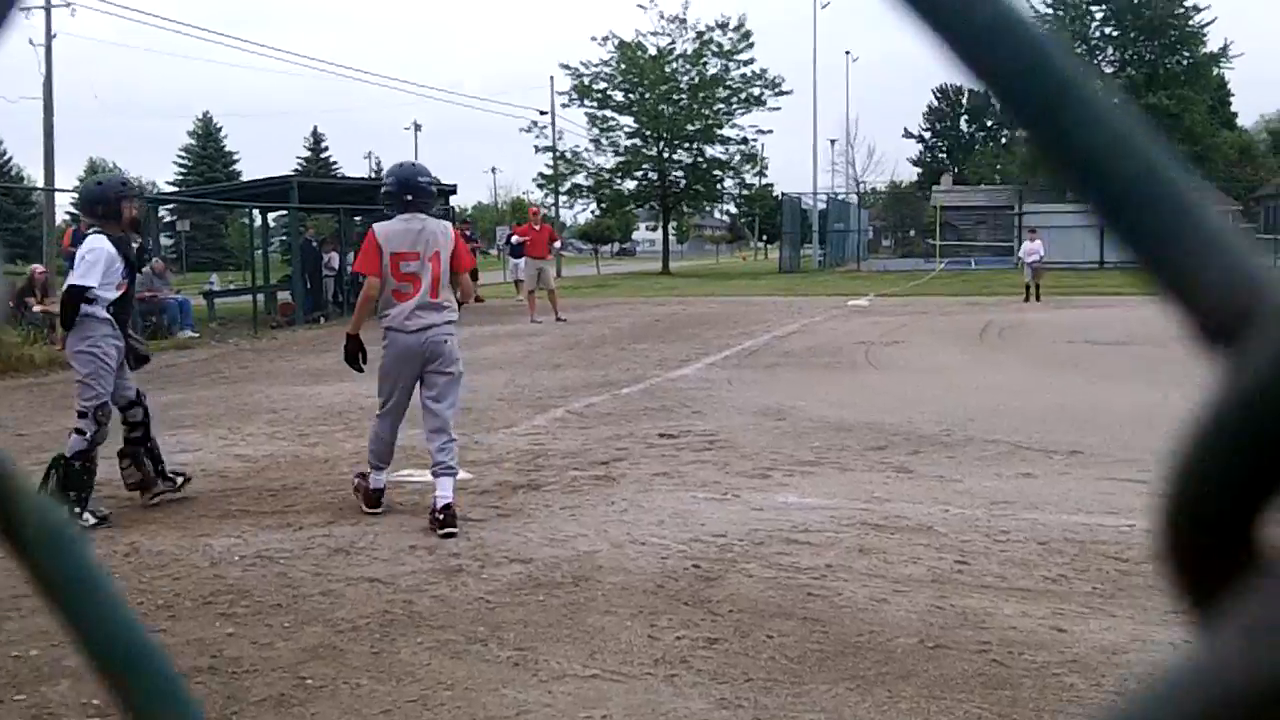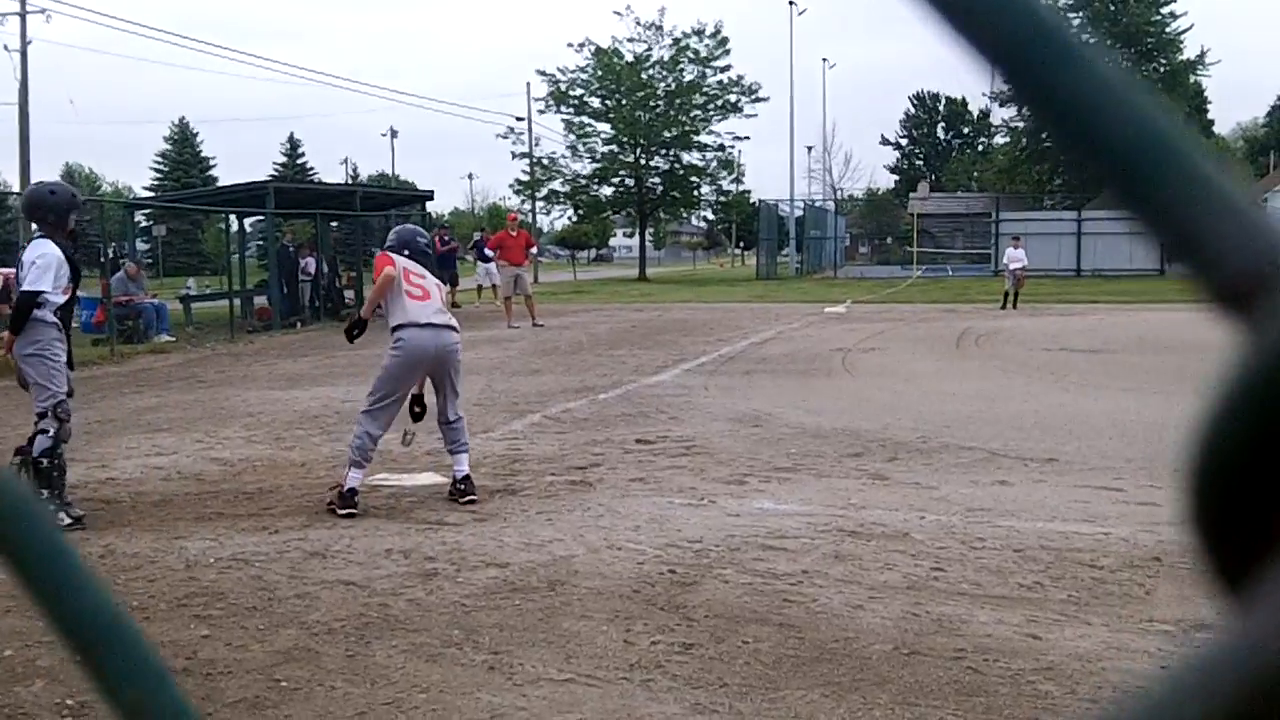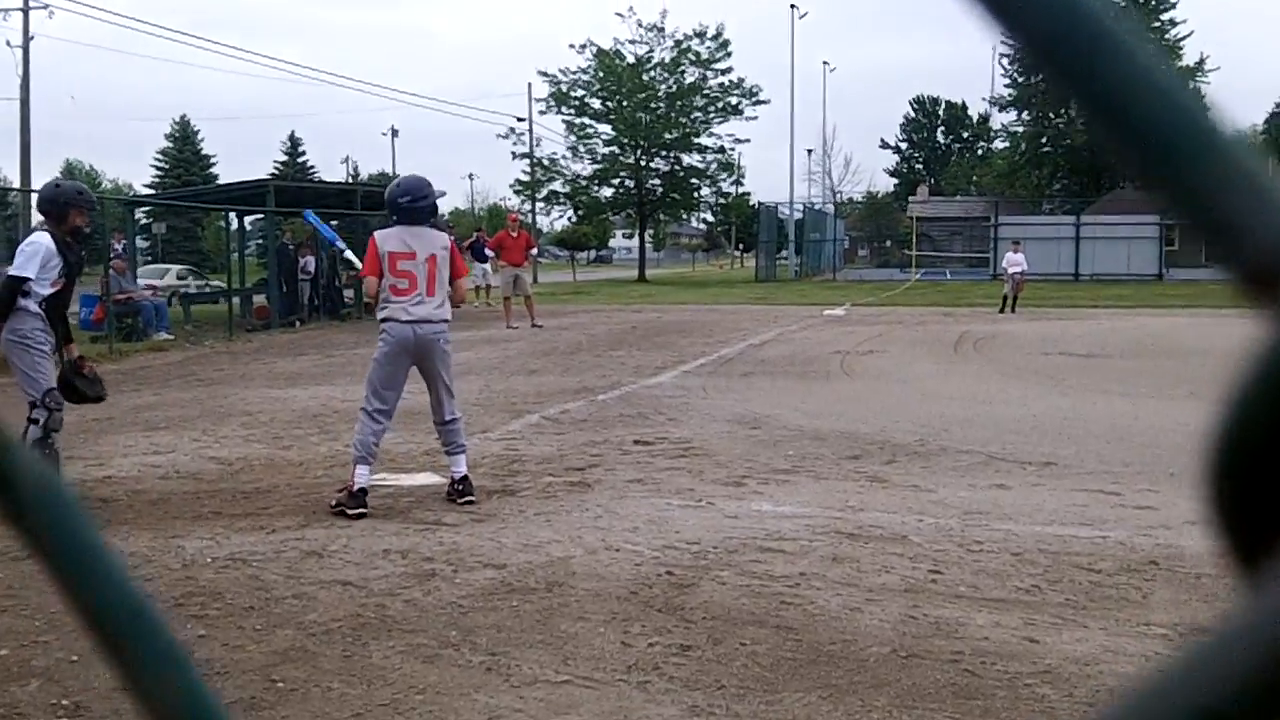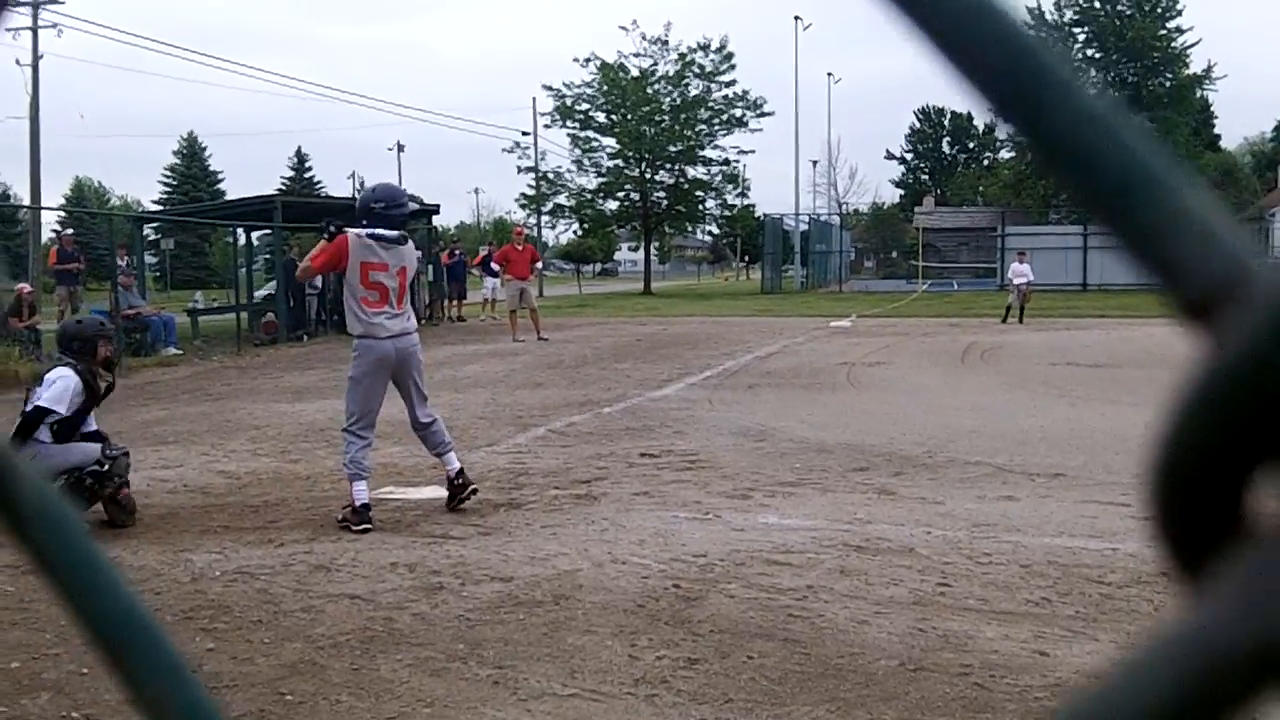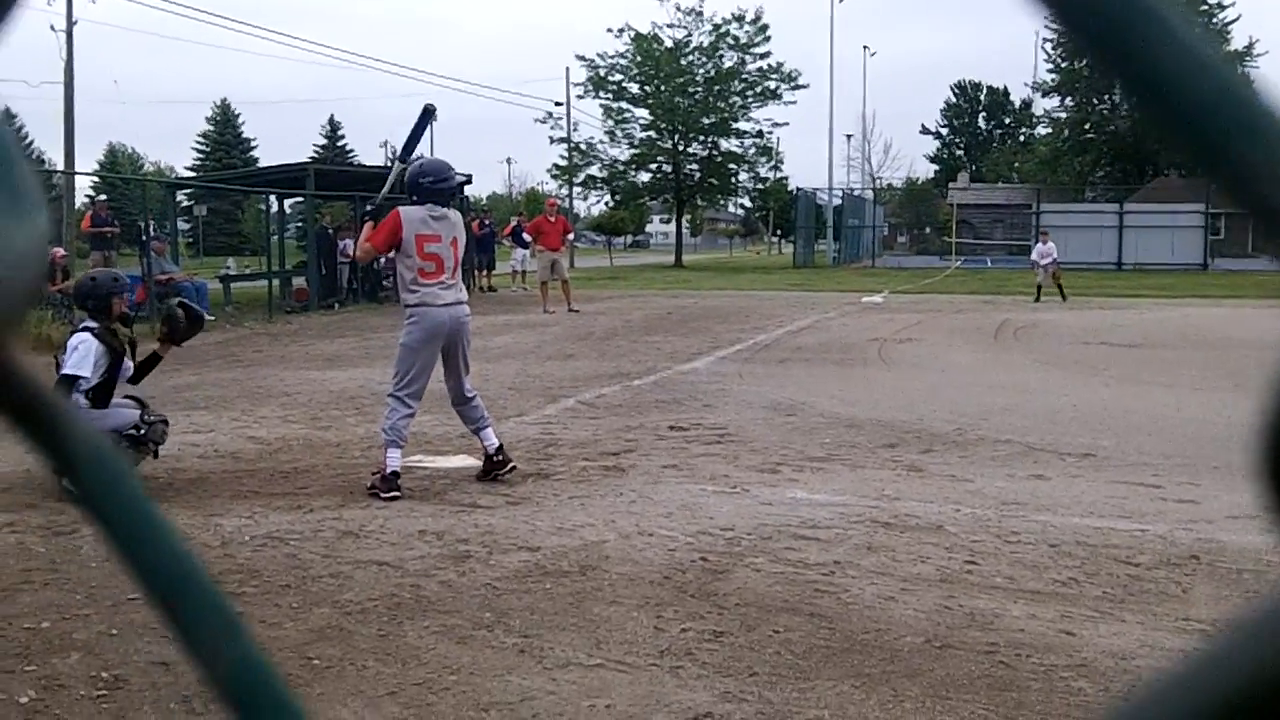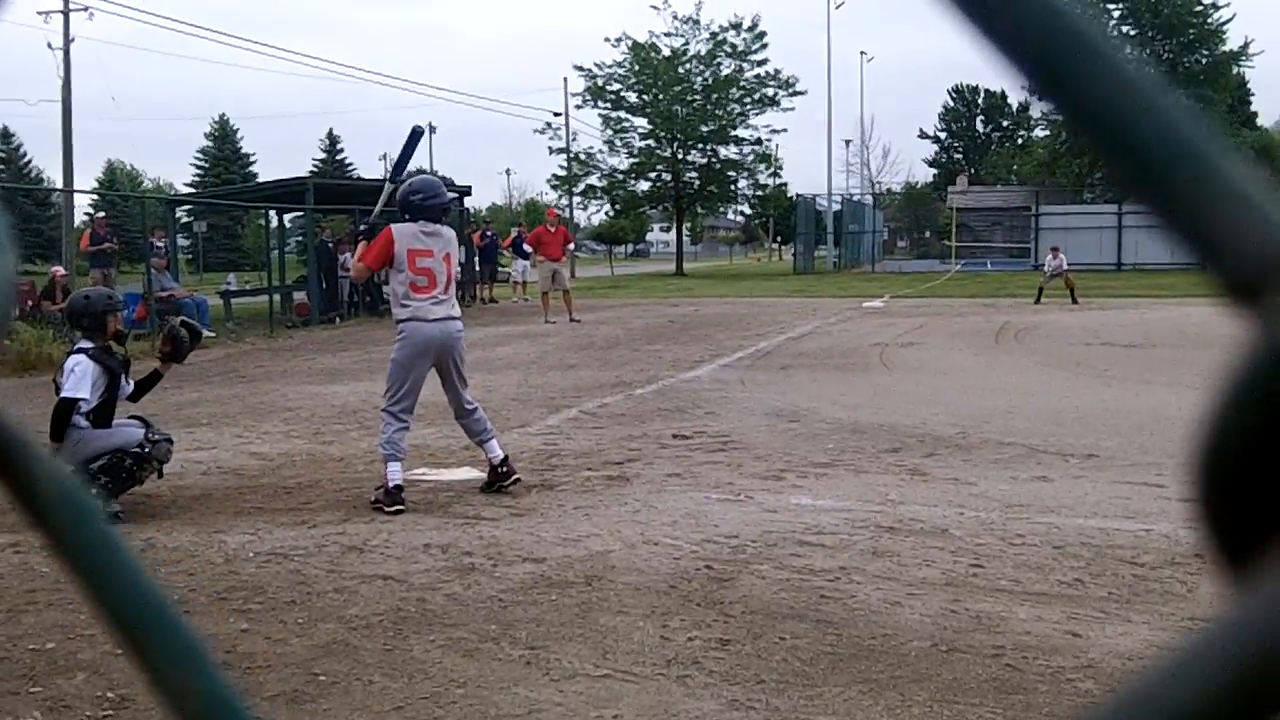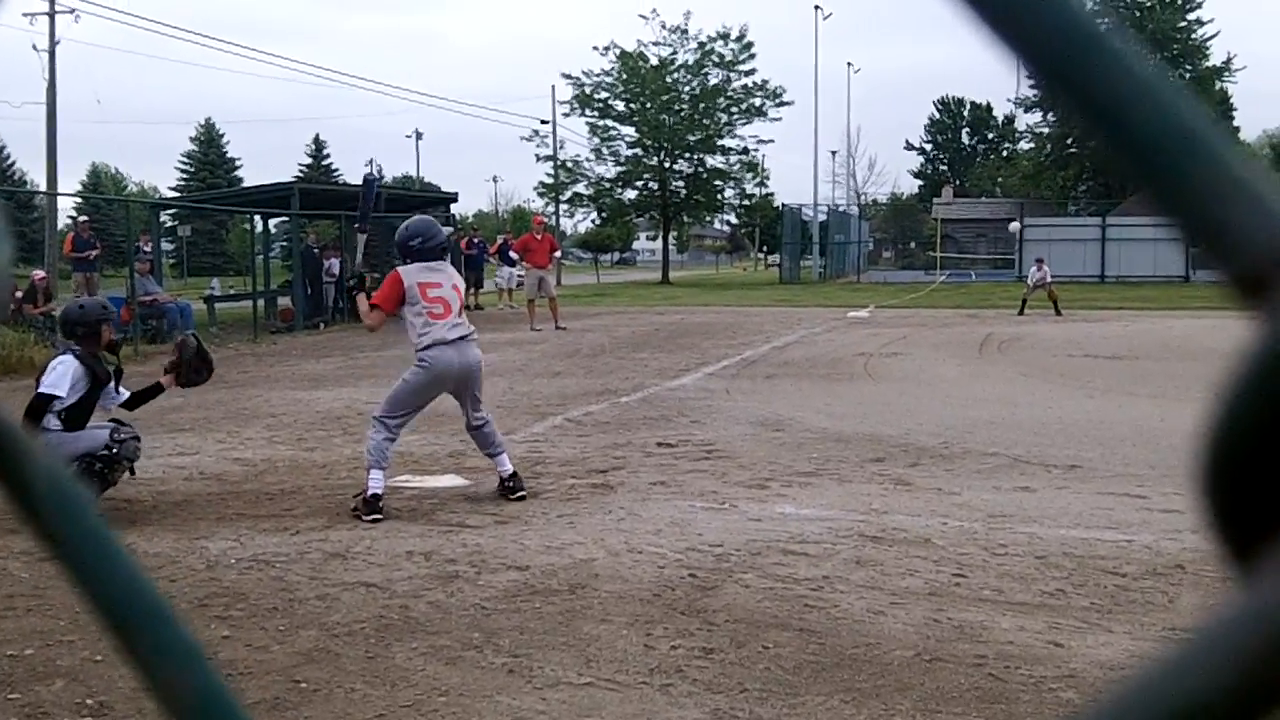
dt=0.7s
person 1, frame 1
left shoulder: (380, 232)
right shoulder: (446, 231)
left elbow: (371, 290)
right elbow: (466, 288)
left wrist: (352, 334)
left hip: (400, 336)
right hip: (441, 334)
left knee: (389, 416)
right knee: (440, 421)
left ankle: (374, 489)
right ankle: (444, 504)
person 1, frame 2
left shoulder: (388, 258)
right shoulder: (433, 279)
left elbow: (389, 275)
left wrist: (362, 315)
right wrist: (418, 394)
left hip: (412, 337)
right hip: (449, 337)
left knee: (375, 413)
right knee: (450, 411)
left ankle: (349, 490)
right ankle: (463, 481)
person 1, frame 3
left shoulder: (380, 239)
right shoulder: (444, 241)
left elbow: (370, 291)
right elbow: (460, 295)
left hip: (395, 330)
right hip: (435, 330)
left knee: (375, 410)
right knee: (446, 407)
left ankle: (357, 490)
right ankle: (460, 481)
person 1, frame 4
left shoulder: (349, 243)
right shoulder: (407, 249)
left elbow: (304, 272)
left wrist: (325, 240)
left hip: (370, 345)
right hip: (407, 341)
left knee: (358, 427)
right knee: (423, 415)
left ankle: (359, 506)
right ankle: (457, 477)
person 1, frame 5
left shoulder: (402, 217)
right shoulder: (456, 219)
left elbow: (363, 255)
left wrist: (369, 220)
left hip: (424, 316)
right hip: (458, 312)
left knee: (403, 395)
right knee: (462, 389)
left ankle: (390, 474)
right ankle: (496, 455)
person 1, frame 6
left shoulder: (395, 234)
right shoulder: (450, 236)
left elbow: (358, 273)
left wrist: (363, 240)
left hip: (414, 331)
right hip: (451, 328)
left knee: (396, 411)
right knee: (463, 402)
left ankle: (392, 488)
right ankle: (500, 465)
person 1, frame 7
left shoulder: (401, 275)
right shoulder: (451, 272)
left elbow: (372, 322)
left wrist: (360, 294)
left hip: (435, 358)
right hip: (469, 354)
left knee: (385, 421)
right knee: (476, 417)
left ankle: (373, 496)
right ankle: (510, 478)
person 2, frame 1
left shoulder: (112, 244)
right shoulder: (100, 246)
left elbow: (72, 288)
right elbow: (72, 293)
right wrist: (67, 331)
left hip: (111, 339)
right hip: (96, 339)
left knee: (134, 408)
right knee: (93, 418)
left ankle: (151, 480)
right ankle: (70, 503)
person 2, frame 2
left shoulder: (44, 248)
right shoulder: (49, 251)
left hip: (45, 342)
right hip: (42, 341)
left knee: (50, 414)
right knee: (55, 417)
left ankle: (37, 489)
right ankle: (48, 501)
person 2, frame 3
left shoulder: (66, 247)
right shoulder: (40, 242)
left wrist: (70, 348)
left hip: (43, 334)
right hip: (27, 330)
left knee: (46, 404)
right knee: (47, 404)
person 2, frame 4
left shoulder: (87, 380)
right shoulder: (68, 377)
left elbow: (90, 434)
right elbow: (33, 417)
left wrist: (115, 484)
left hip: (45, 451)
right hip: (33, 454)
left knee: (99, 443)
right knee: (116, 458)
person 2, frame 5
left shoulder: (109, 336)
right shoulder: (88, 340)
left elbow: (132, 375)
right elbow: (63, 385)
left wrist: (163, 348)
left hip: (90, 413)
left knee: (135, 406)
right knee: (154, 427)
person 2, frame 6
left shoulder: (105, 355)
right shoulder: (85, 360)
left elbow: (133, 393)
right elbow: (63, 409)
left wrist: (164, 366)
right wrist: (56, 453)
left hip: (88, 434)
right hip: (76, 440)
left knee: (140, 427)
right knee: (158, 444)
left ankle: (86, 479)
right ankle: (94, 494)
person 2, frame 7
left shoulder: (97, 368)
right shoulder: (70, 362)
left elbow: (129, 402)
right elbow: (38, 405)
left wrist: (166, 381)
left hip: (66, 437)
right hip: (48, 442)
left knee: (120, 430)
right knee: (126, 442)
